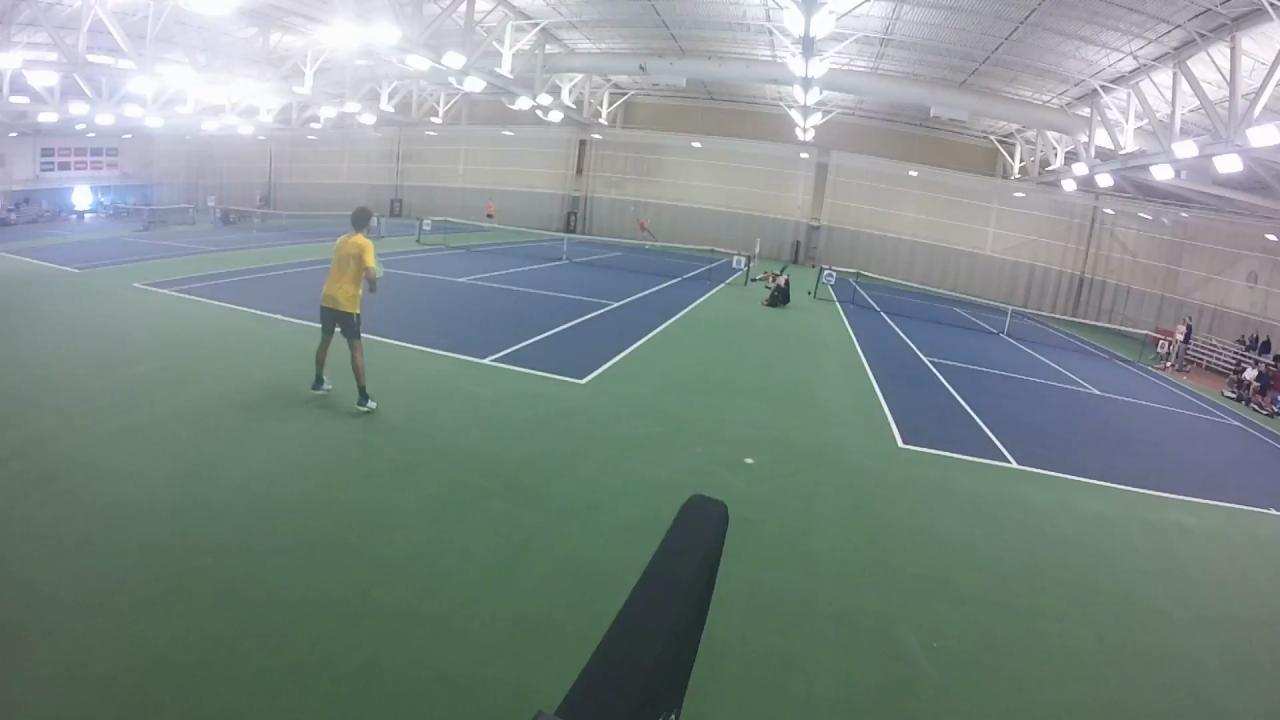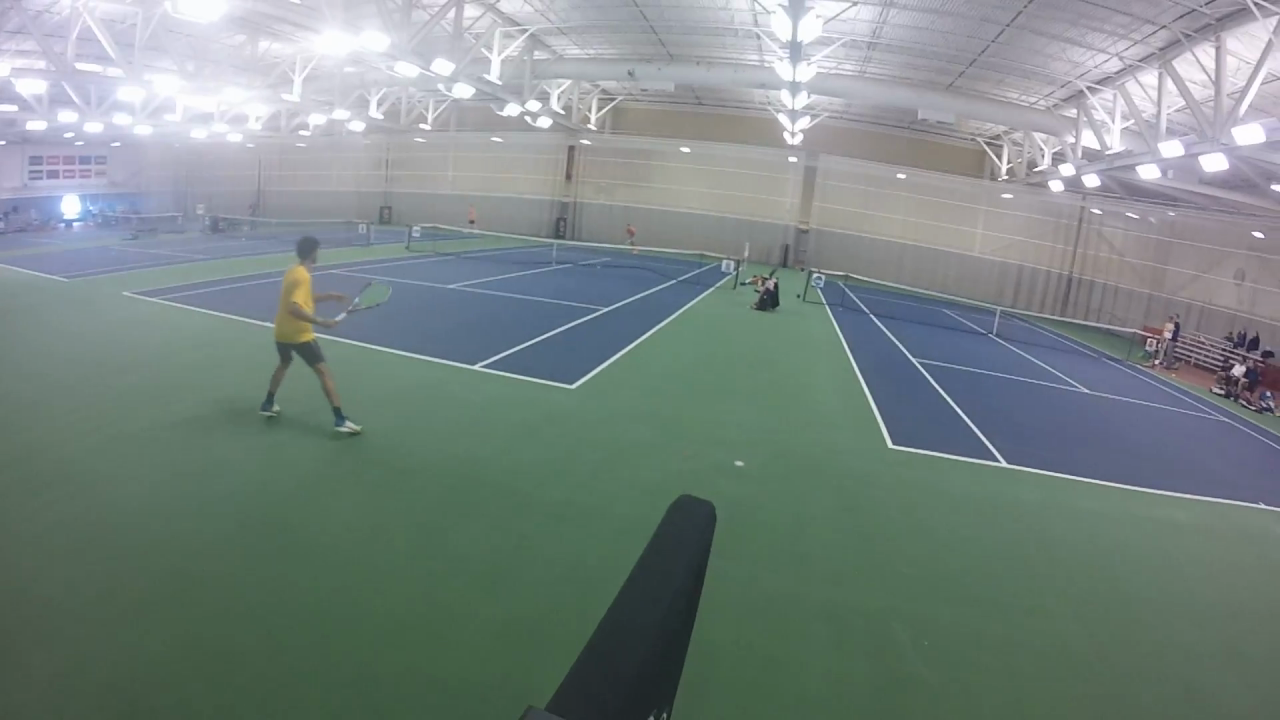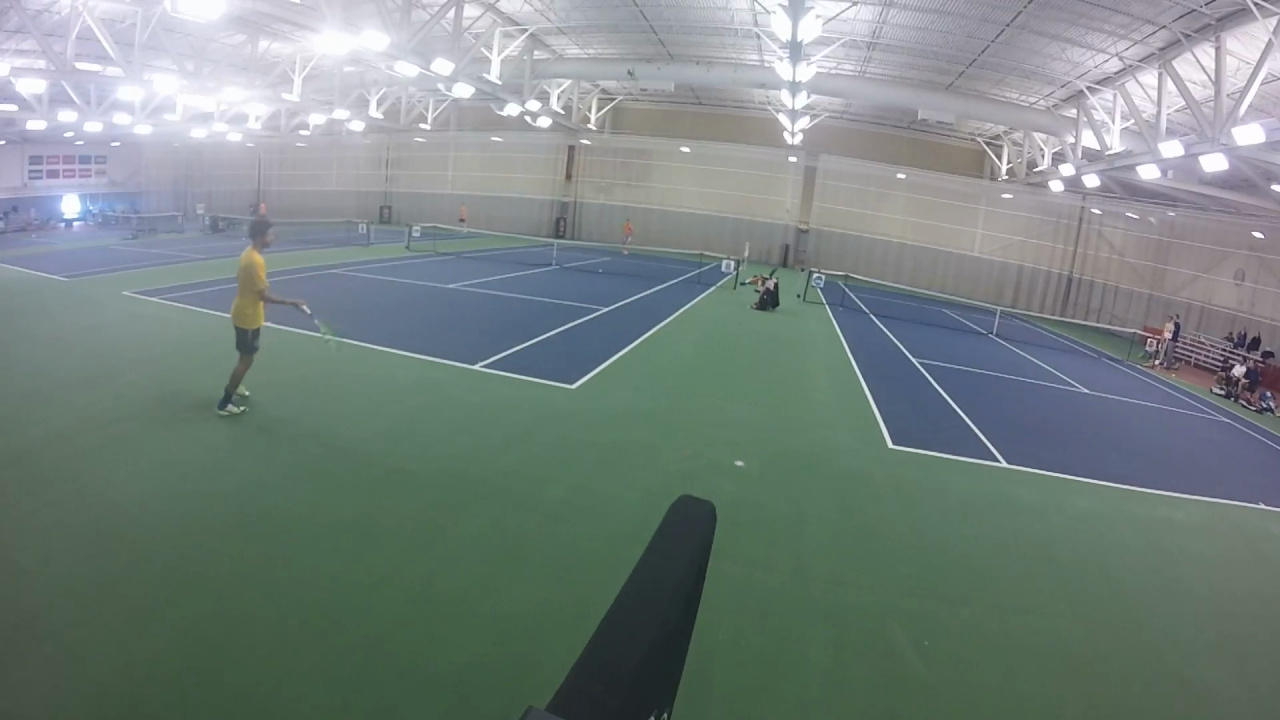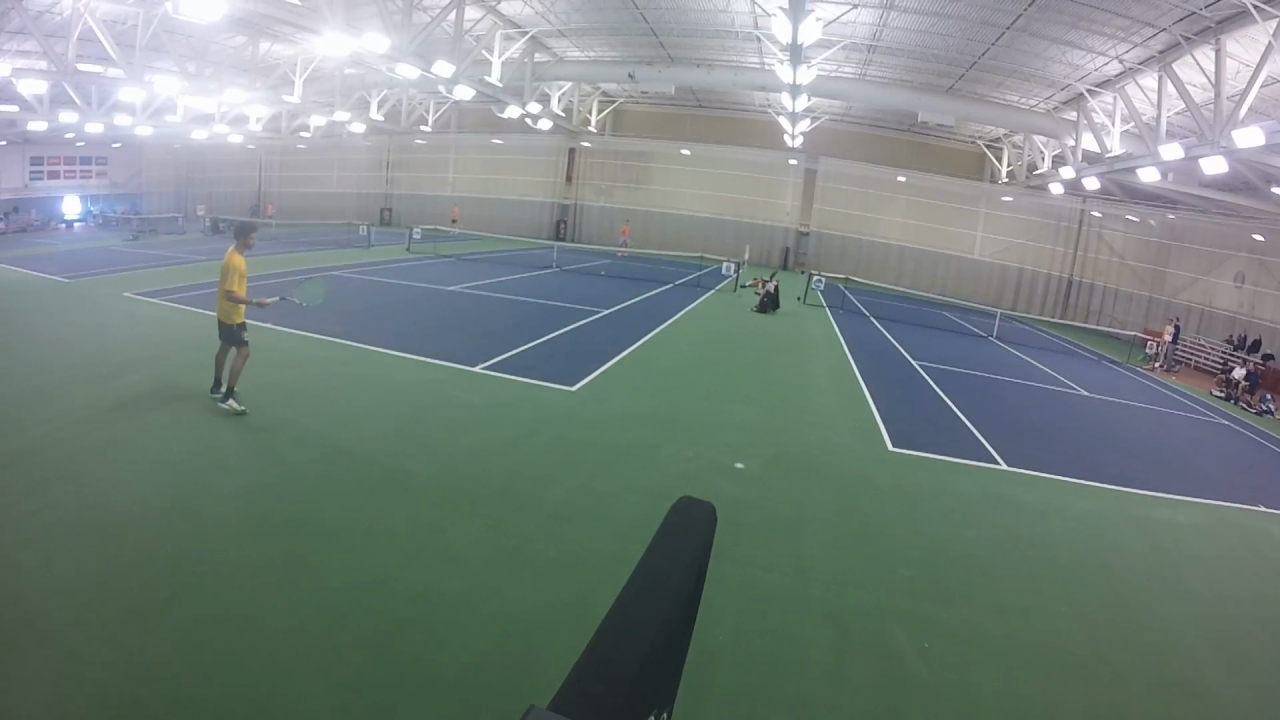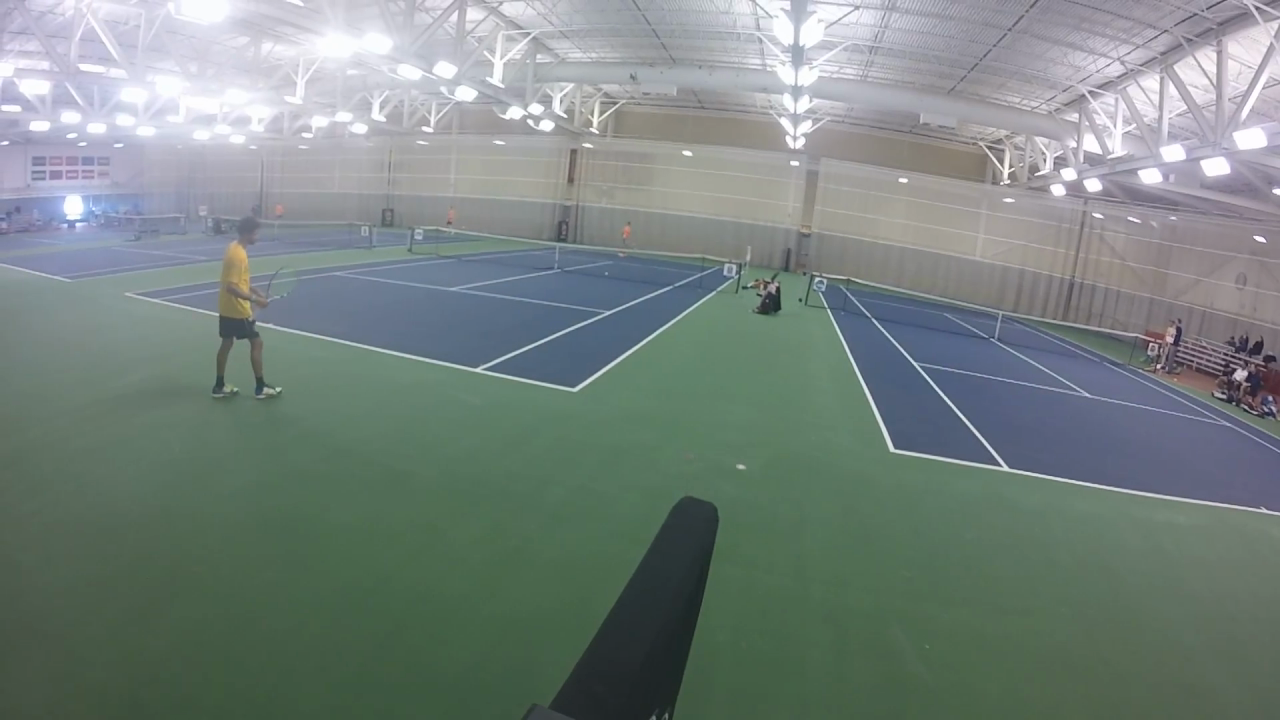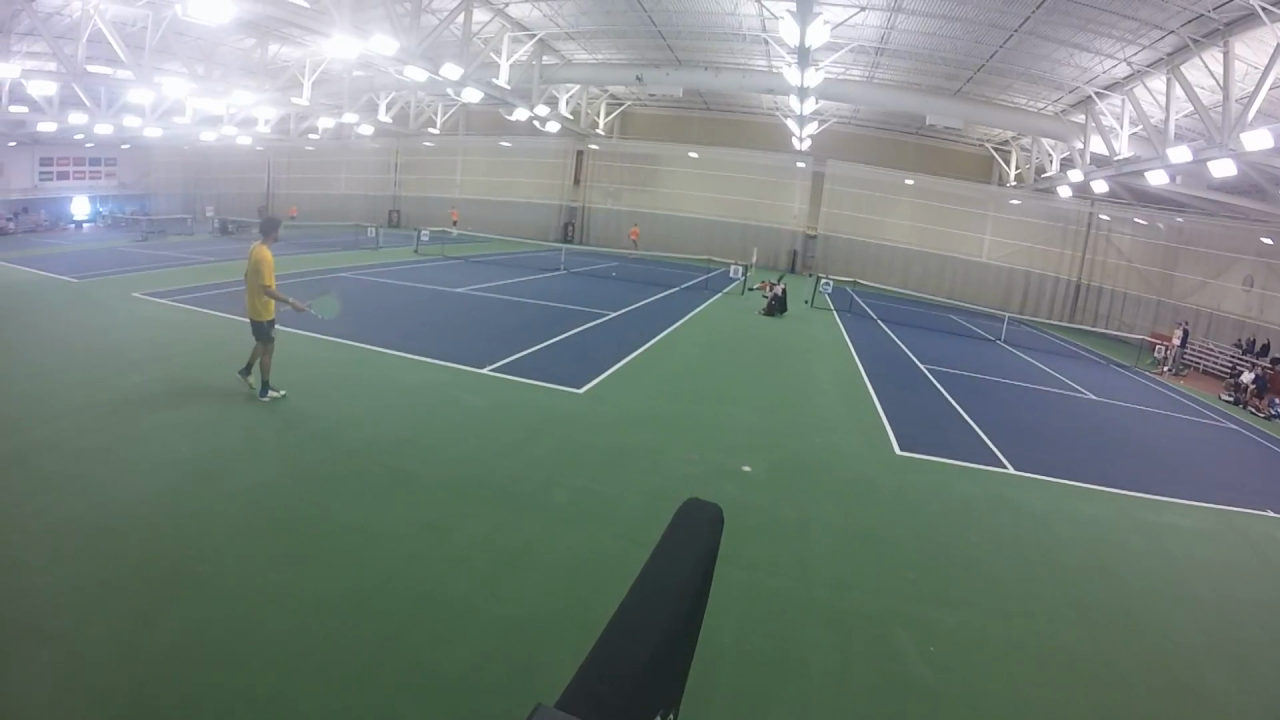
dt=0.4s
person 1, frame 1
left shoulder: (341, 241)
right shoulder: (365, 245)
right elbow: (370, 273)
left wrist: (361, 279)
right wrist: (373, 286)
left hip: (327, 300)
right hip: (347, 304)
left knee: (325, 340)
right knee: (356, 348)
left ankle: (319, 381)
right ankle: (363, 398)
person 1, frame 2
left shoulder: (292, 271)
right shoulder: (302, 276)
right elbow: (295, 309)
left wrist: (330, 297)
right wrist: (322, 322)
left hip: (281, 332)
right hip: (298, 334)
left knee: (284, 364)
right knee: (323, 372)
left ankle: (268, 404)
right ankle: (340, 419)
person 1, frame 3
left shoulder: (248, 253)
right shoulder: (256, 261)
right elbow: (263, 295)
right wrist: (289, 302)
left hip: (242, 313)
right hip: (249, 318)
left knee: (246, 353)
right knee: (247, 358)
left ankle: (234, 388)
right ankle: (225, 403)
person 1, frame 4
left shoulder: (234, 252)
right shoulder: (234, 262)
right elbow: (230, 295)
left wrist: (248, 301)
right wrist: (254, 302)
left hip: (225, 313)
right hip: (232, 315)
left knee: (225, 347)
right knee: (243, 353)
left ankle: (217, 386)
right ankle: (228, 398)
person 1, frame 5
left shoulder: (233, 247)
right shoulder: (238, 255)
right elbow: (231, 287)
left wrist: (256, 291)
right wrist: (255, 299)
left hip: (226, 308)
right hip: (238, 310)
left knee: (226, 344)
right knee: (256, 343)
left ankle: (219, 386)
right ankle: (260, 387)
person 1, frame 6
left shoulder: (255, 247)
right shoulder: (264, 256)
left elbow: (247, 275)
right elbow: (268, 289)
right wrist: (291, 302)
left hip: (256, 306)
right hip: (262, 310)
left knee: (264, 343)
right knee: (267, 346)
left ankle: (246, 371)
right ankle: (265, 390)
